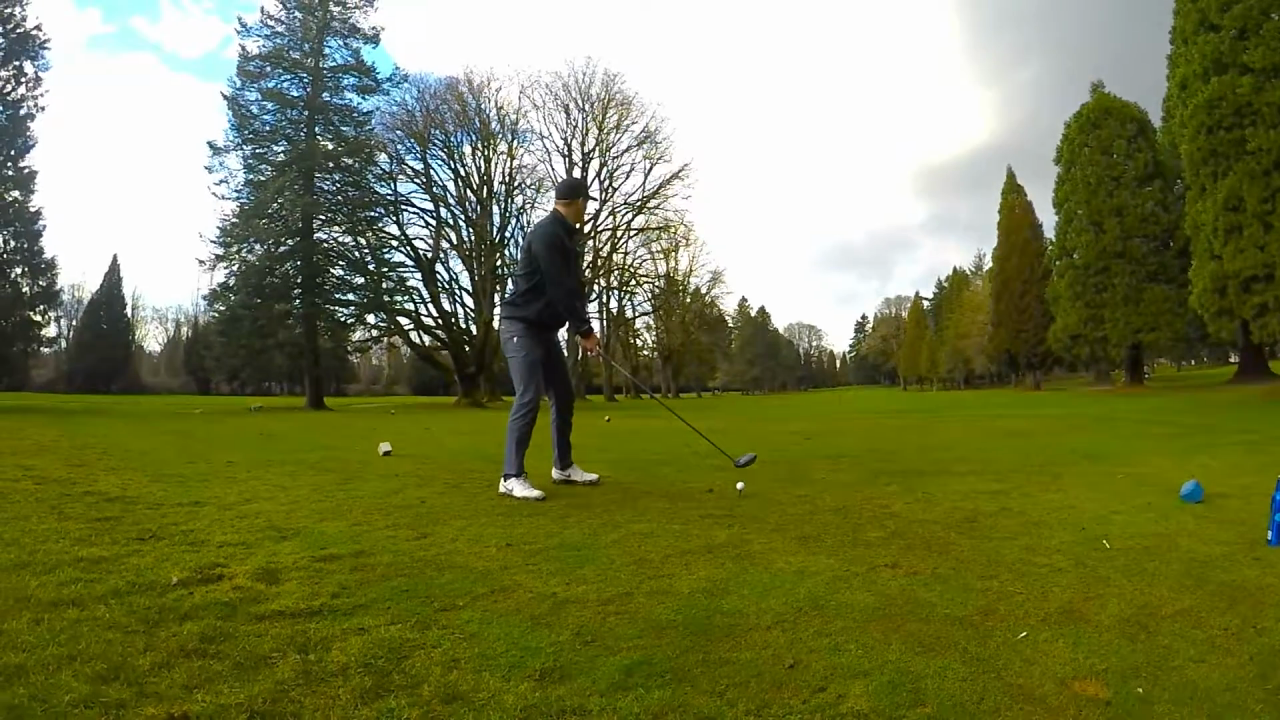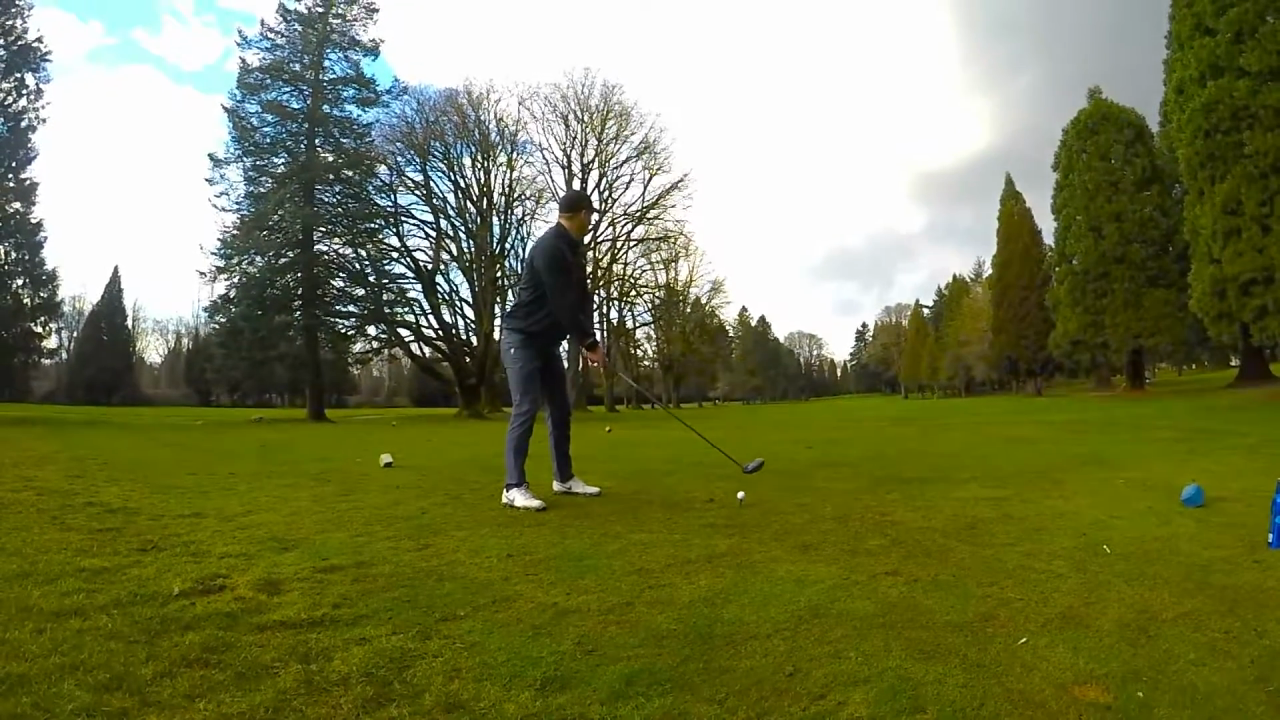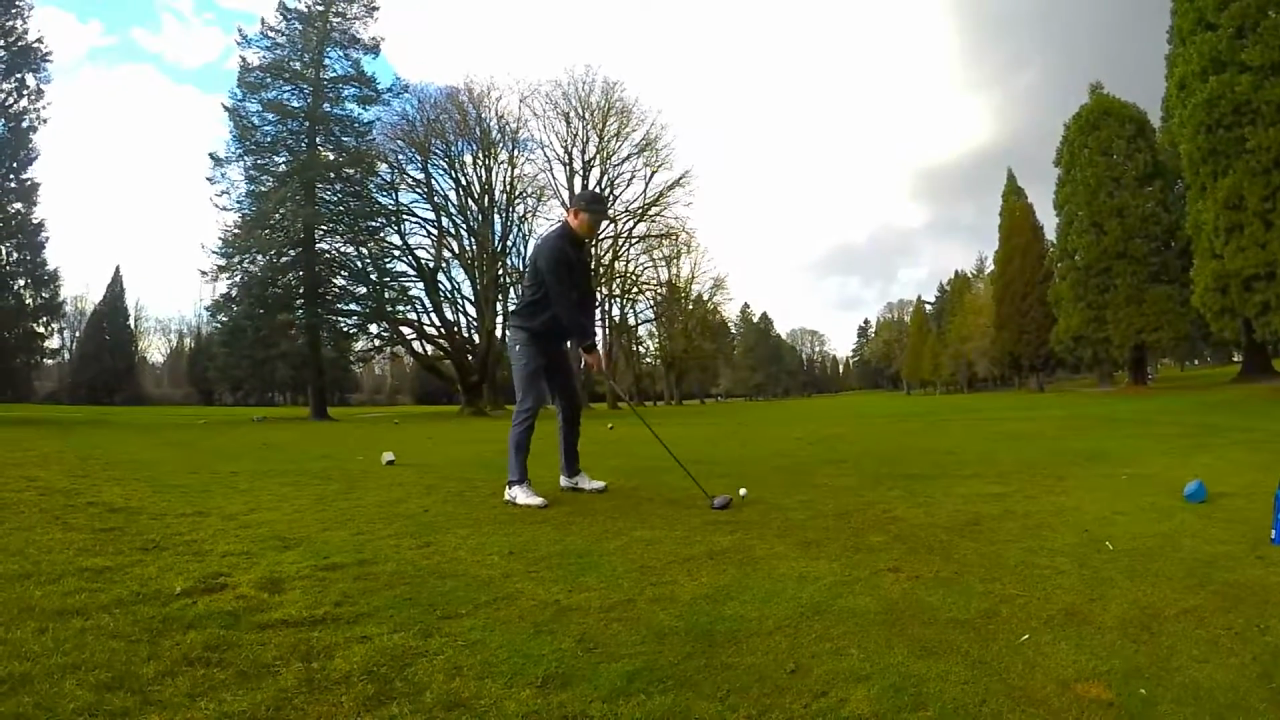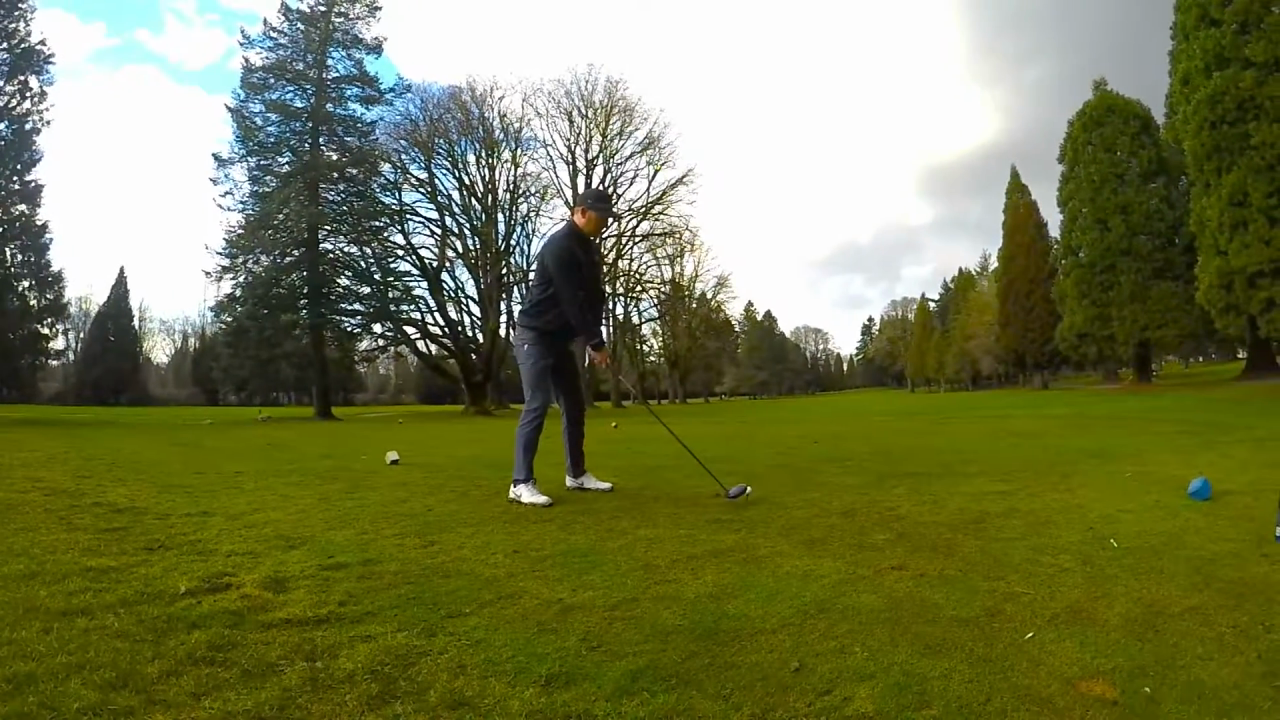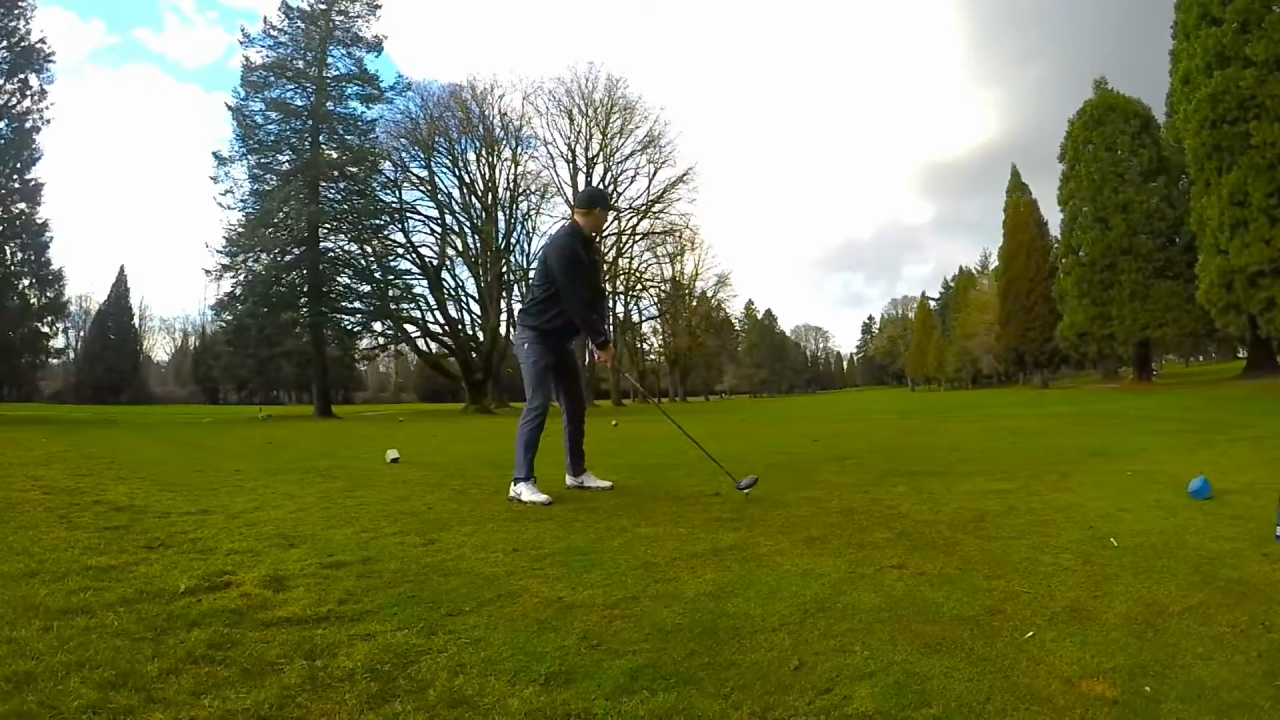
dt=1s
person 1, frame 1
left shoulder: (567, 237)
right shoulder: (546, 234)
left elbow: (574, 287)
right elbow: (559, 289)
left wrist: (581, 329)
right wrist: (584, 330)
left hip: (545, 328)
right hip: (522, 325)
left knee: (564, 395)
right knee: (529, 397)
left ankle: (563, 466)
right ankle: (512, 477)
person 1, frame 2
left shoulder: (573, 250)
right shoulder: (549, 248)
left elbow: (581, 300)
right elbow: (563, 304)
left wrist: (587, 341)
right wrist: (590, 343)
left hip: (547, 340)
right hip: (521, 338)
left knee: (560, 409)
right knee: (526, 408)
left ankle: (564, 478)
right ankle: (514, 487)
person 1, frame 3
left shoulder: (581, 250)
right shoulder: (552, 247)
left elbow: (586, 299)
right elbow: (564, 303)
left wrist: (587, 342)
right wrist: (588, 345)
left hip: (554, 338)
right hip: (528, 336)
left knee: (571, 405)
right knee: (529, 406)
left ankle: (571, 473)
right ankle: (516, 484)
person 1, frame 4
left shoulder: (590, 249)
right shoulder: (560, 246)
left elbow: (595, 299)
right elbow: (572, 302)
left wrist: (595, 341)
right wrist: (596, 343)
left hip: (561, 338)
right hip: (535, 335)
left knee: (574, 405)
right knee: (538, 405)
left ankle: (577, 474)
right ankle: (522, 483)
person 1, frame 5
left shoulder: (589, 247)
right shoulder: (563, 246)
left elbow: (596, 297)
right elbow: (576, 302)
left wrist: (601, 338)
right wrist: (601, 342)
left hip: (561, 338)
right hip: (535, 334)
left knee: (575, 404)
right knee: (538, 403)
left ankle: (577, 473)
right ankle: (522, 482)
